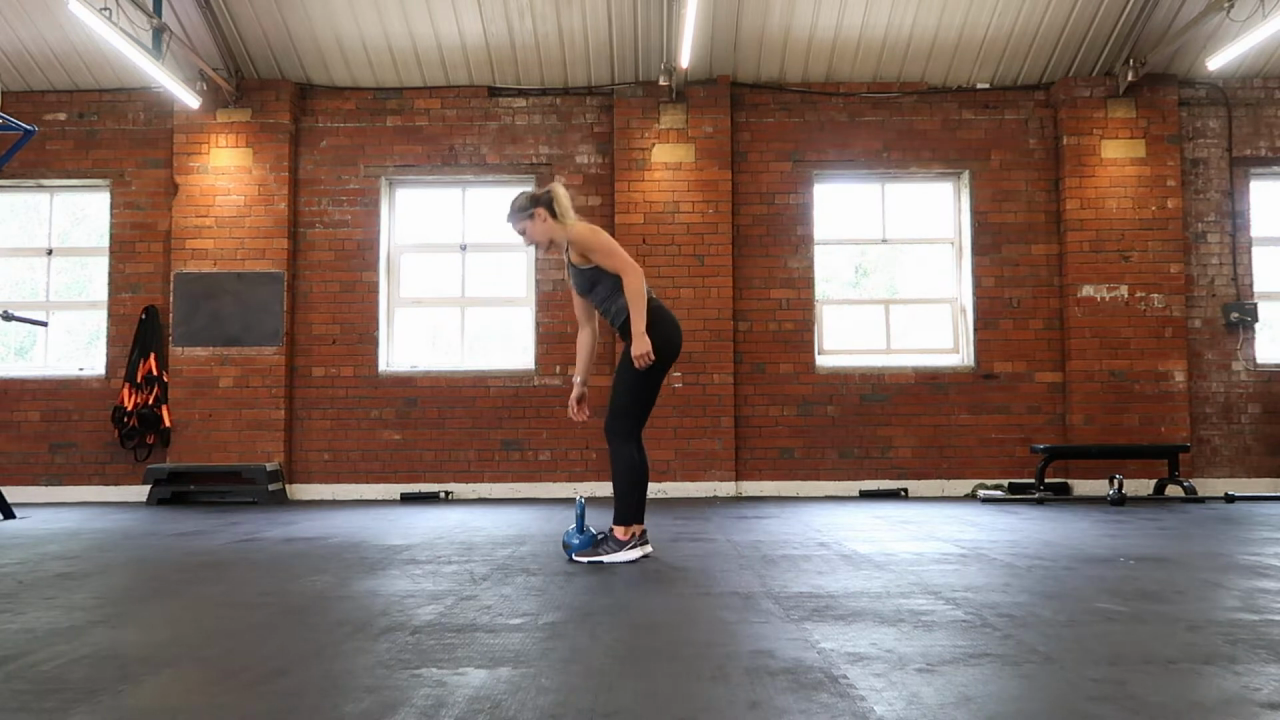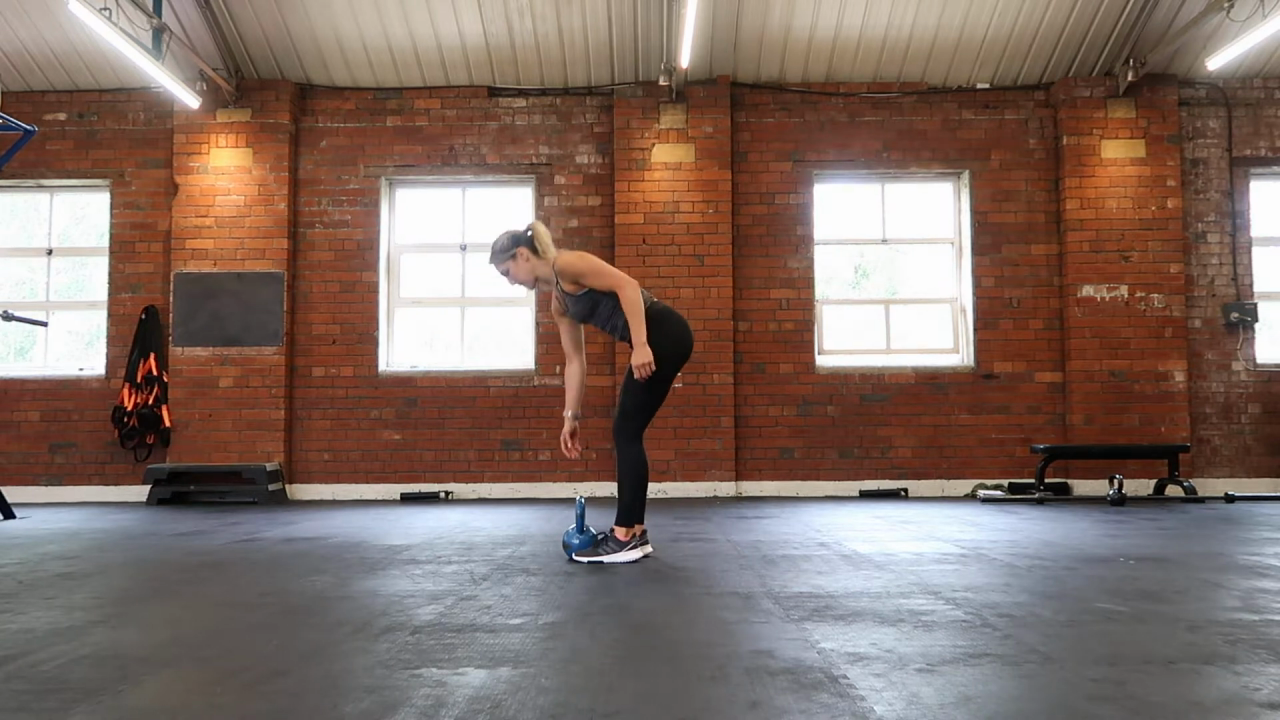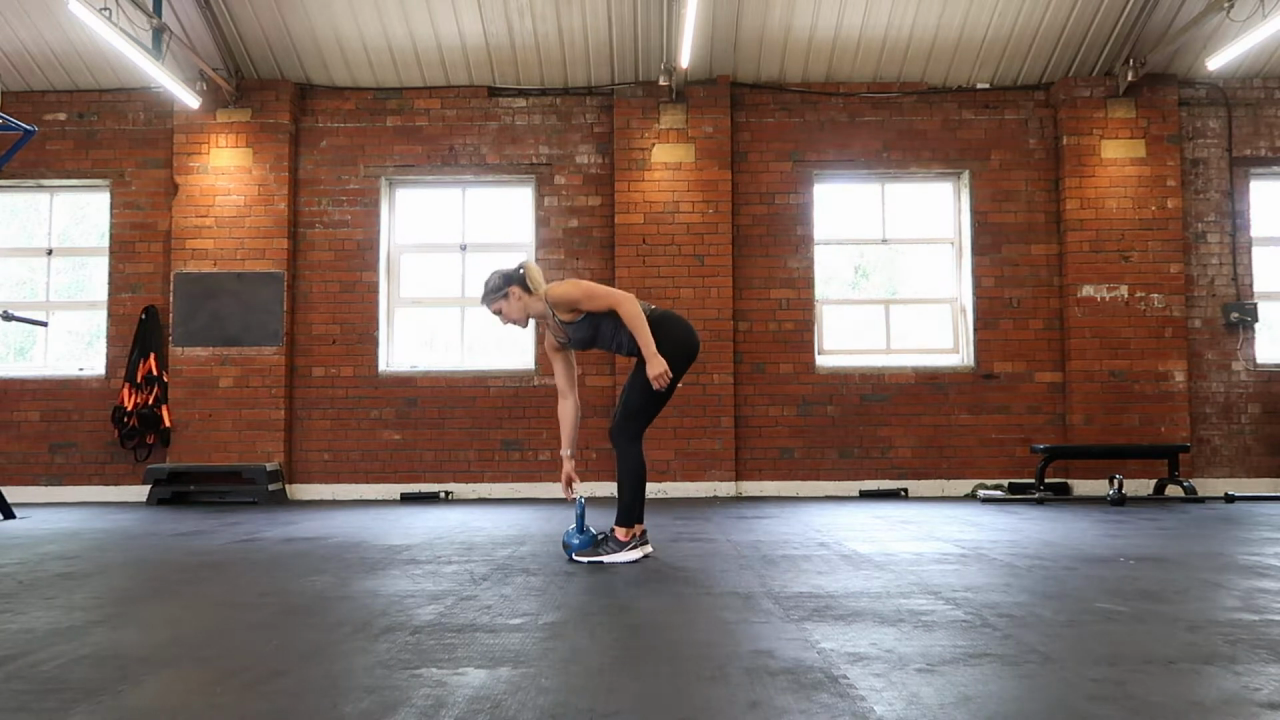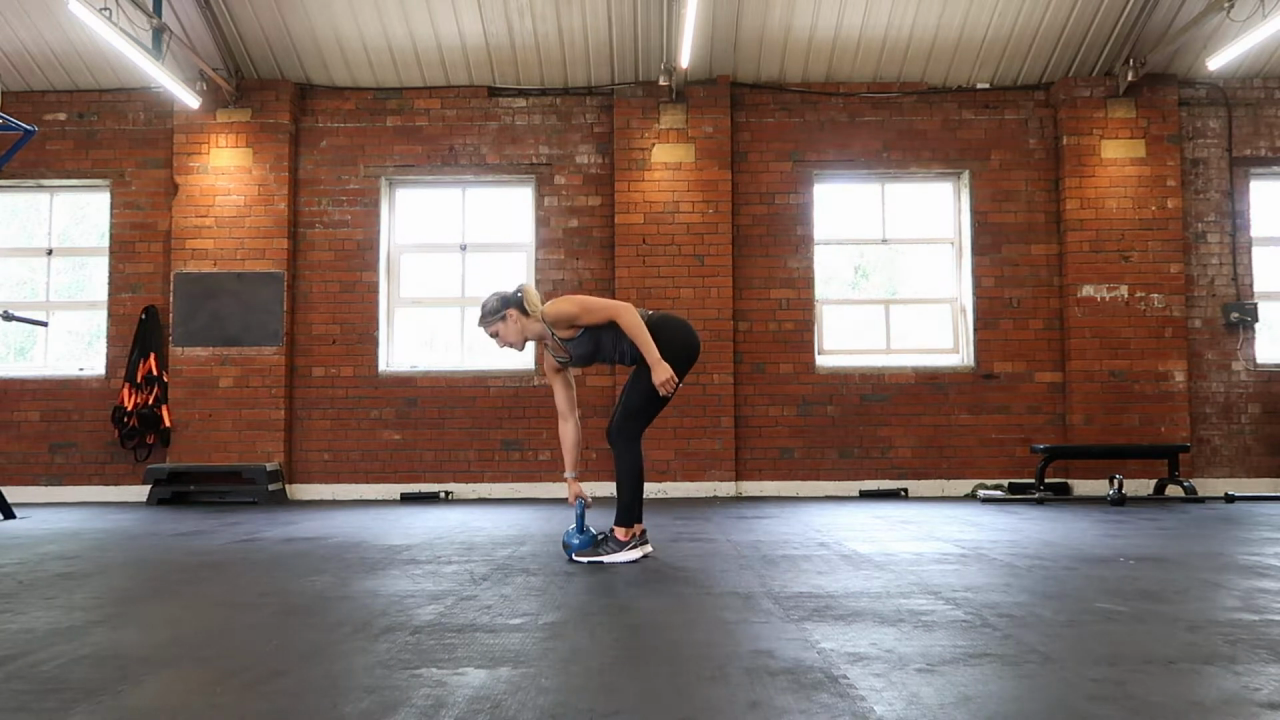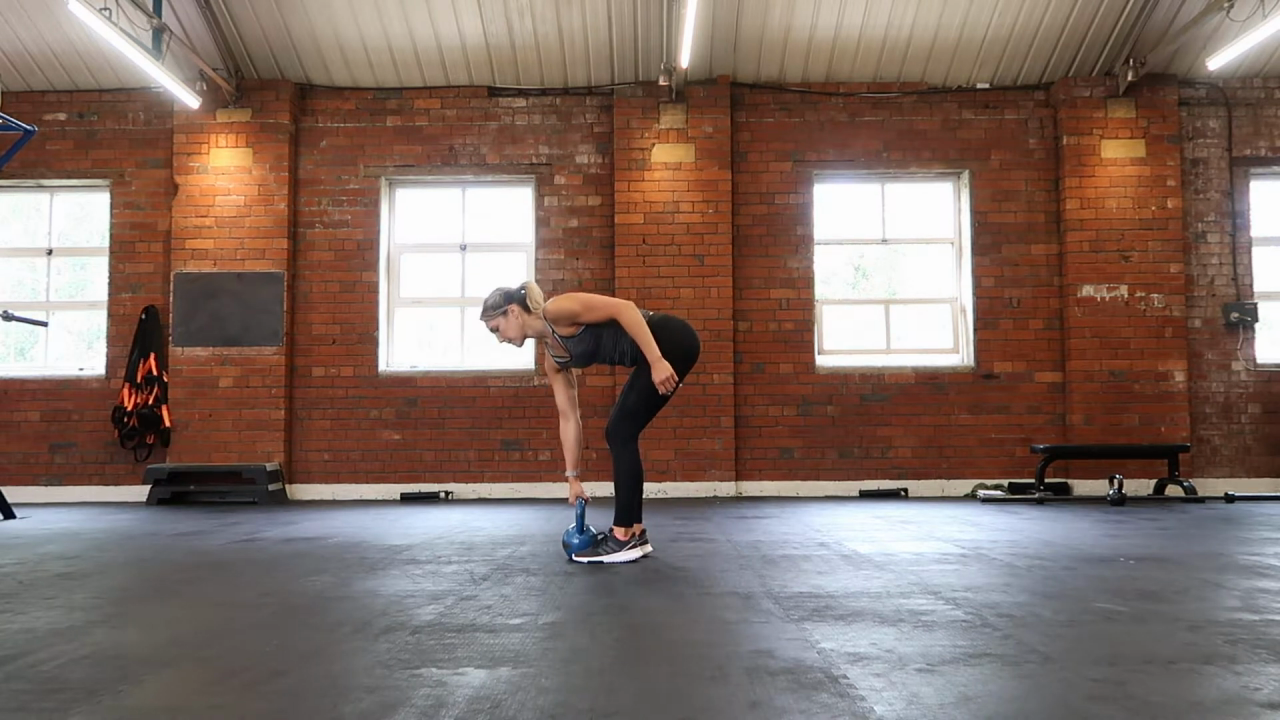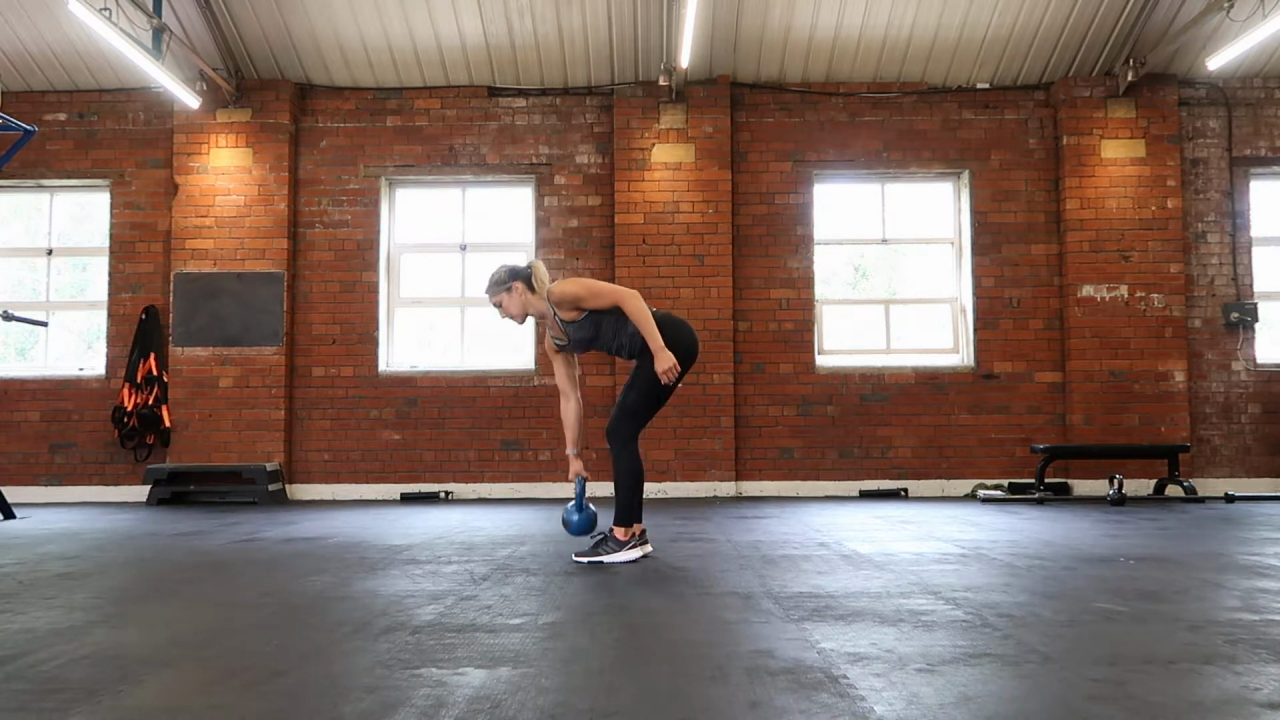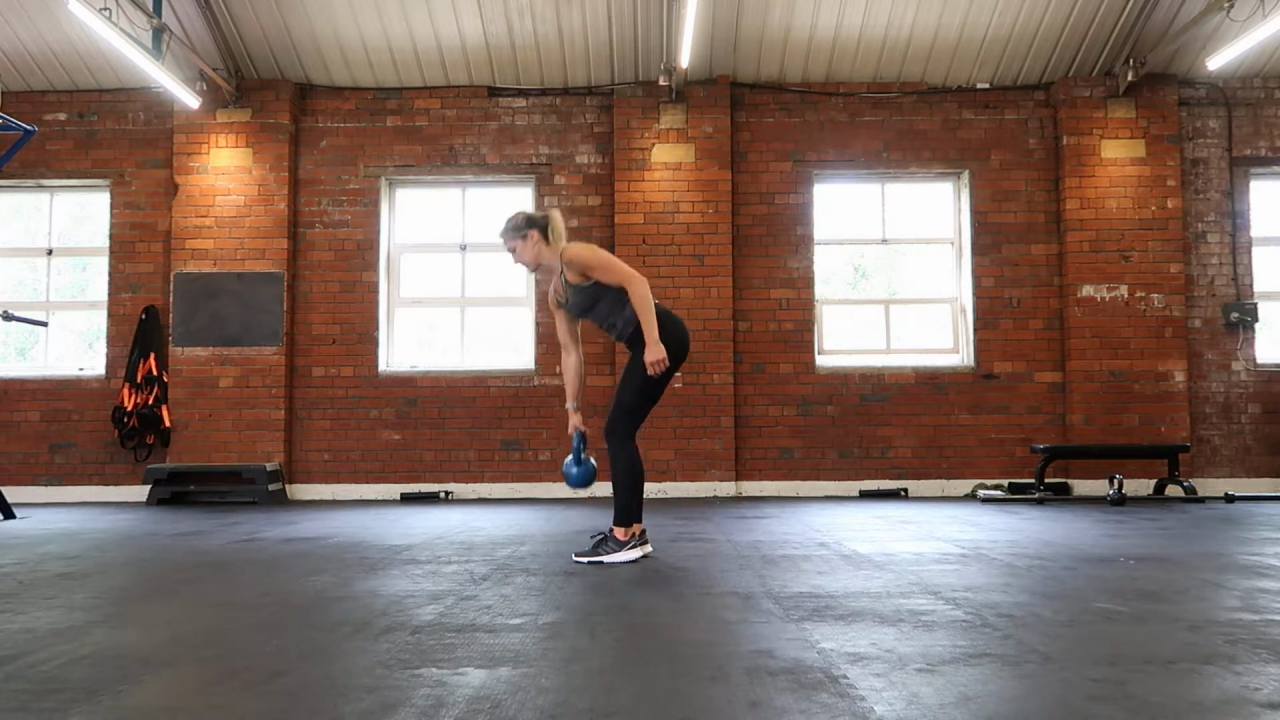
dt=0.2s
person 1, frame 1
left shoulder: (582, 235)
right shoulder: (570, 255)
left elbow: (633, 273)
right elbow: (587, 326)
left wrist: (639, 334)
right wrist: (580, 381)
left hip: (652, 333)
right hip: (649, 335)
left knee: (619, 431)
right knee: (627, 435)
left ankle: (624, 536)
right ankle: (635, 532)
person 1, frame 2
left shoulder: (567, 263)
right shoulder: (558, 301)
left elbow: (628, 286)
right elbow: (574, 360)
left wrist: (640, 345)
right wrist: (571, 417)
left hip: (662, 335)
right hip: (658, 341)
left knee: (626, 433)
right knee: (627, 434)
left ankle: (625, 537)
right ankle: (636, 531)
person 1, frame 3
left shoulder: (559, 294)
right shoulder: (553, 337)
left elbow: (625, 300)
right elbow: (567, 396)
left wrist: (651, 356)
right wrist: (567, 455)
left hip: (669, 340)
right hip: (656, 348)
left knee: (626, 432)
right knee: (622, 433)
left ankle: (625, 537)
right ankle: (635, 531)
person 1, frame 4
left shoulder: (555, 313)
right shoulder: (553, 357)
left elbow: (623, 310)
right elbow: (567, 418)
left wrist: (656, 364)
right wrist: (571, 478)
left hip: (671, 341)
right hip: (656, 351)
left knee: (624, 432)
right knee: (619, 433)
left ankle: (624, 537)
right ankle: (634, 531)
person 1, frame 5
left shoulder: (557, 310)
right shoulder: (553, 357)
left elbow: (624, 308)
right elbow: (568, 418)
left wrist: (657, 362)
right wrist: (573, 477)
left hip: (670, 342)
right hip: (654, 352)
left knee: (622, 433)
right knee: (619, 433)
left ankle: (624, 536)
right ankle: (634, 531)
person 1, frame 6
left shoulder: (560, 294)
right shoulder: (553, 338)
left elbow: (629, 296)
right elbow: (569, 397)
left wrist: (660, 351)
right wrist: (573, 455)
left hip: (670, 340)
right hip: (654, 349)
left knee: (621, 432)
right knee: (620, 433)
left ankle: (624, 537)
right ankle: (634, 531)
person 1, frame 7
left shoulder: (573, 256)
right shoulder: (556, 292)
left elbow: (635, 281)
right elbow: (570, 351)
left wrist: (653, 341)
right wrist: (573, 409)
left hip: (662, 338)
right hip: (644, 343)
left knee: (618, 432)
right knee: (619, 433)
left ankle: (624, 537)
right ankle: (633, 531)
